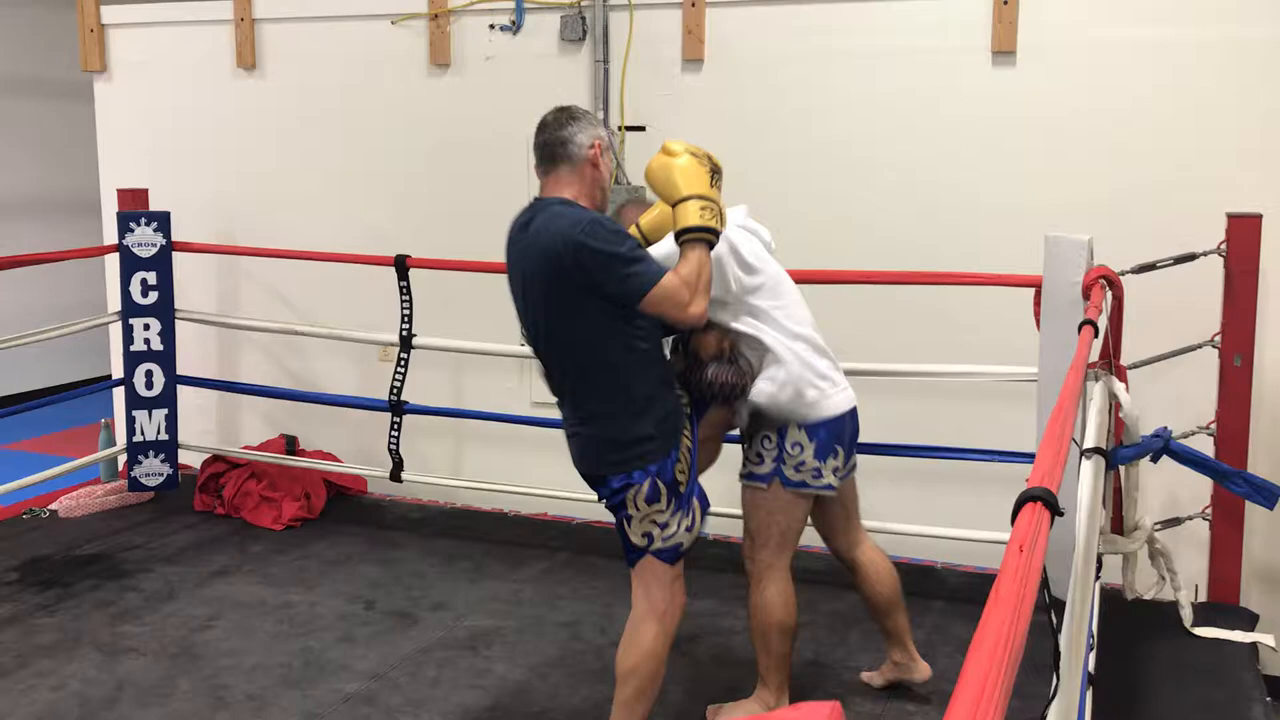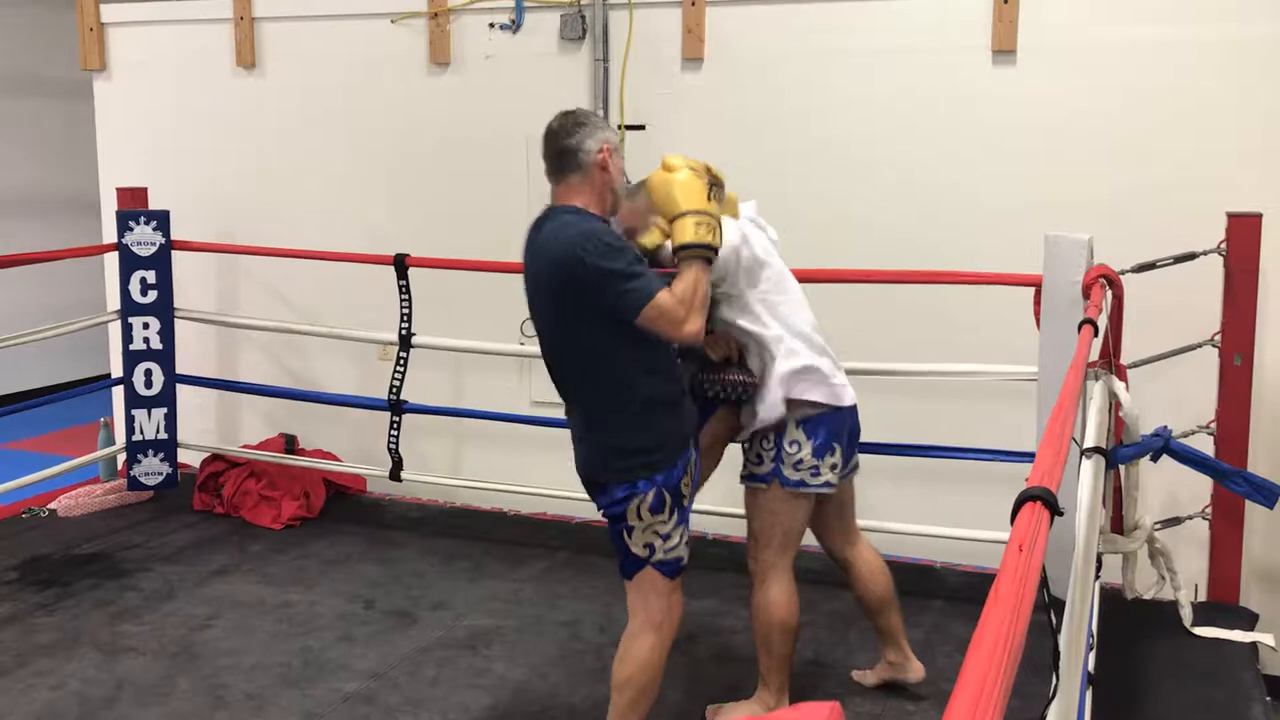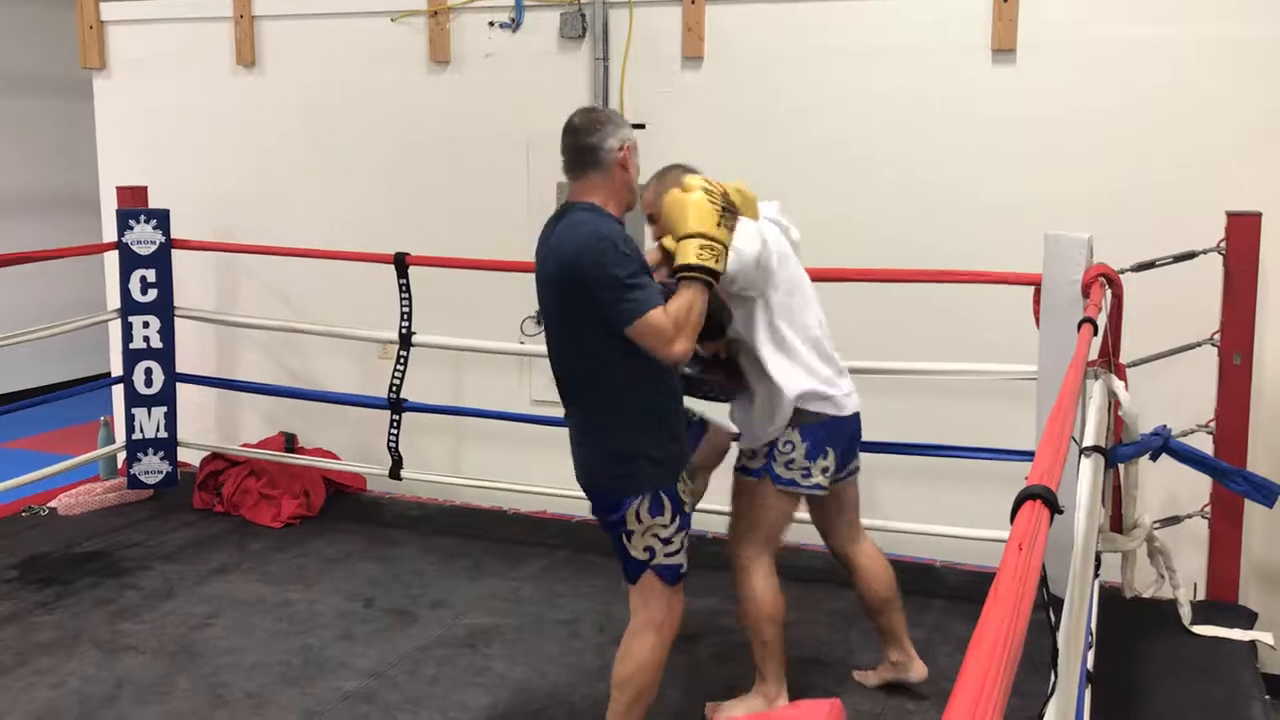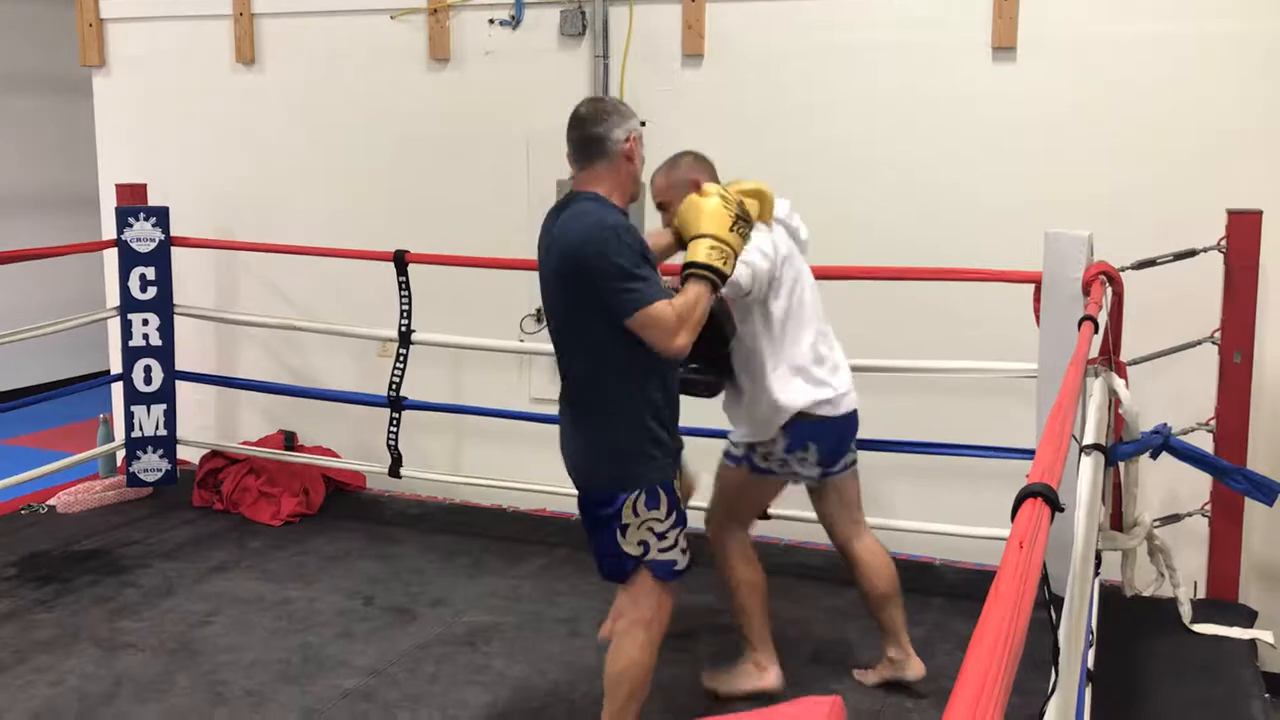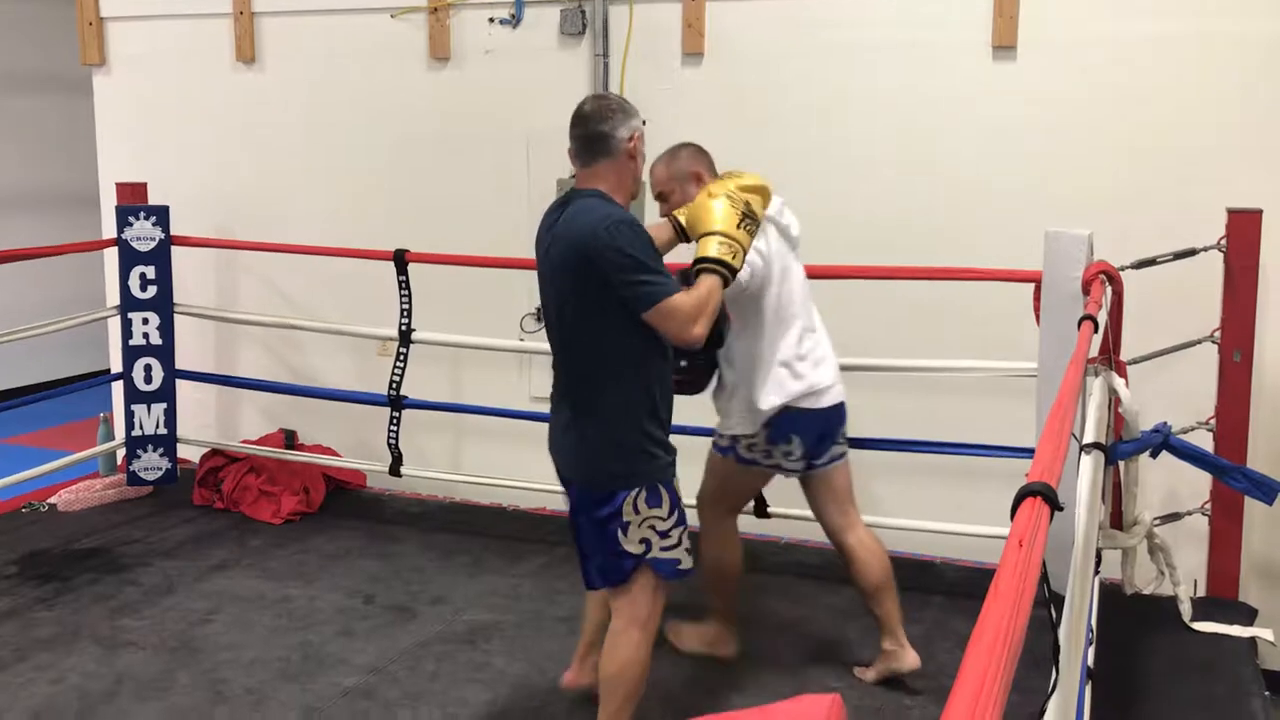
dt=0.1s
person 1, frame 1
left shoulder: (529, 229)
right shoulder: (582, 234)
right elbow: (688, 306)
right wrist: (695, 212)
left hip: (605, 428)
right hip: (633, 441)
right knee: (659, 600)
person 1, frame 2
left shoulder: (549, 232)
right shoulder: (589, 245)
right elbow: (684, 326)
left wrist: (672, 234)
right wrist: (697, 231)
left hip: (618, 437)
right hip: (639, 452)
right knee: (657, 610)
person 1, frame 3
left shoulder: (568, 229)
right shoulder: (597, 244)
right elbow: (671, 343)
left wrist: (692, 238)
right wrist: (701, 252)
left hip: (610, 440)
right hip: (632, 453)
left knee: (702, 440)
right knee: (658, 610)
person 1, frame 4
left shoulder: (569, 219)
right shoulder: (602, 233)
right elbow: (673, 335)
left wrist: (686, 237)
right wrist: (711, 251)
left hip: (597, 436)
right hip: (623, 449)
right knee: (650, 607)
left ankle: (620, 616)
person 1, frame 5
left shoulder: (562, 218)
right shoulder: (607, 230)
right elbow: (687, 326)
left wrist: (697, 221)
right wrist: (722, 245)
left hip: (580, 437)
right hip: (619, 450)
left knee: (611, 564)
right knee: (639, 602)
left ankle: (583, 665)
person 2, frame 1
left shoulder: (714, 243)
right shoulder: (722, 255)
left hip: (798, 418)
right hip: (827, 409)
left knee: (766, 563)
right knee: (850, 544)
right ankle: (905, 657)
person 2, frame 2
left shoulder: (726, 238)
right shoulder: (720, 252)
left hip: (799, 416)
right hip: (825, 410)
left knee: (769, 564)
right knee: (846, 545)
right ankle: (898, 656)
person 2, frame 3
left shoulder: (739, 238)
right shoulder: (745, 239)
left hip: (798, 416)
right hip: (834, 408)
left knee: (750, 552)
right knee: (849, 542)
right ankle: (903, 655)
person 2, frame 4
left shoulder: (750, 238)
right shoulder: (758, 232)
left hip: (788, 414)
right hip: (833, 404)
left knee: (725, 527)
right knee: (852, 535)
left ankle: (760, 662)
right ankle: (899, 653)
person 2, frame 5
right shoulder: (763, 224)
left hip: (771, 406)
right hip: (821, 395)
left knee: (715, 510)
right knee: (845, 525)
left ankle: (722, 629)
right ankle: (895, 645)
